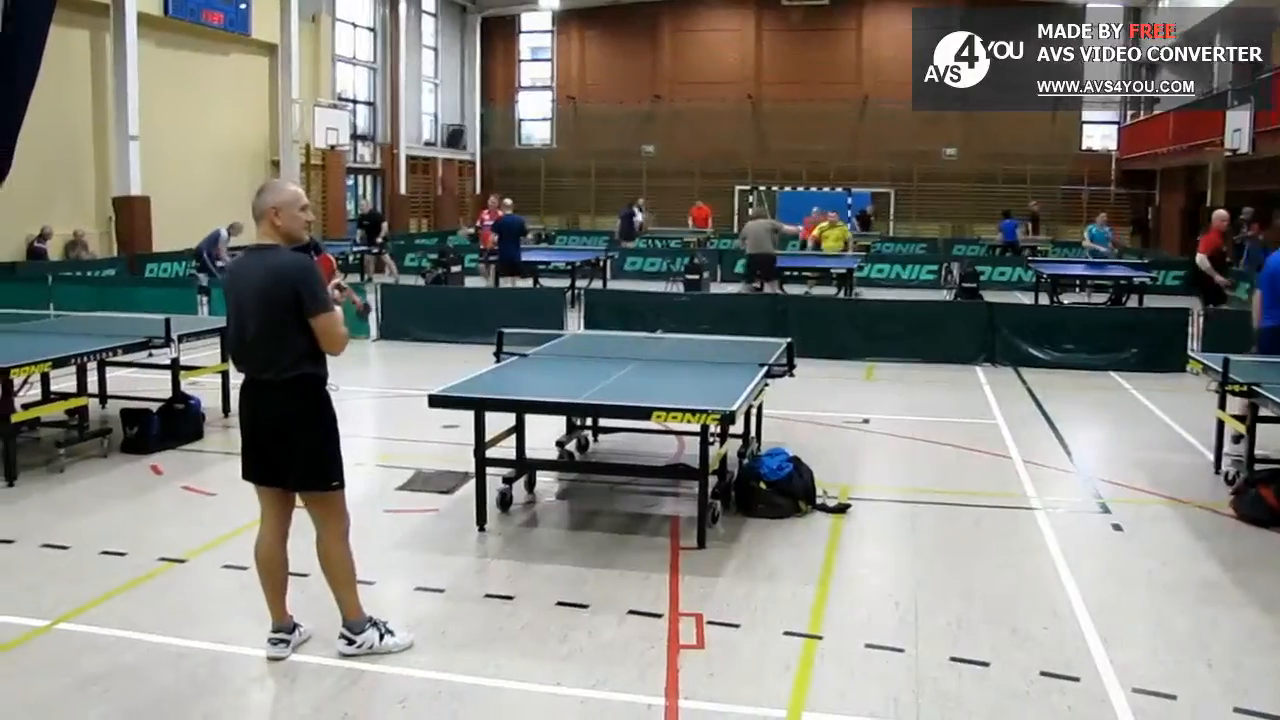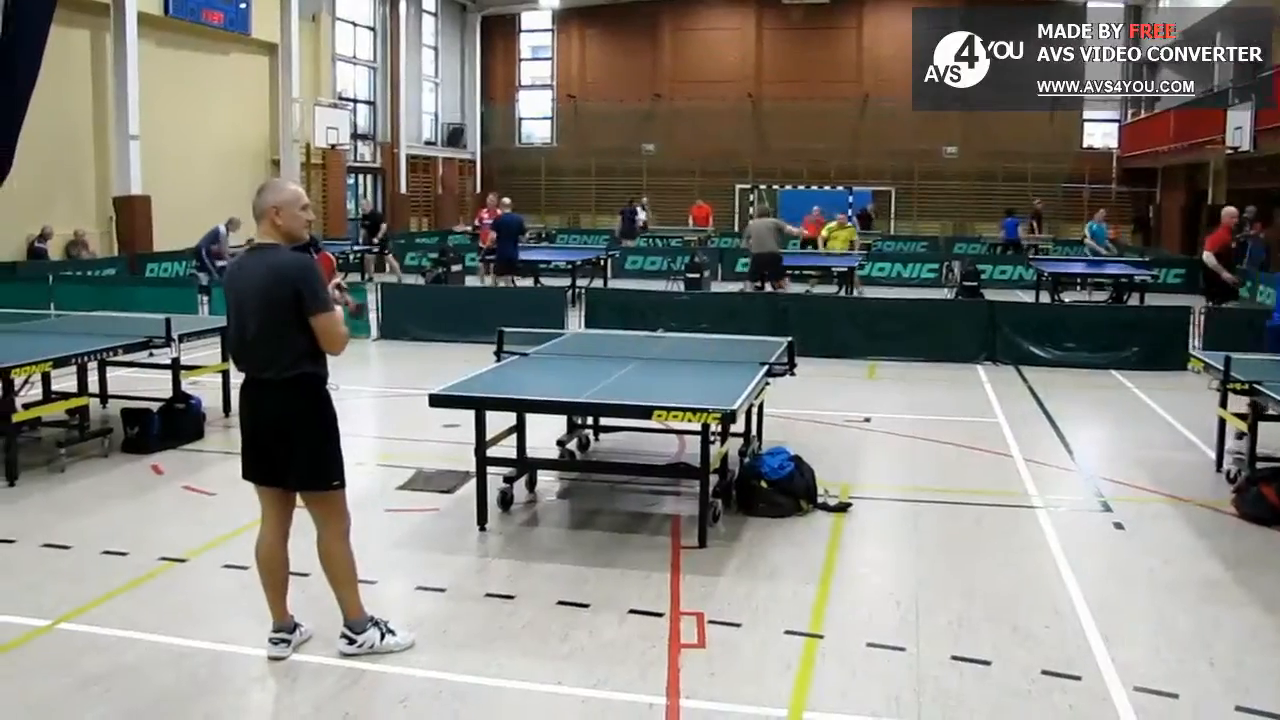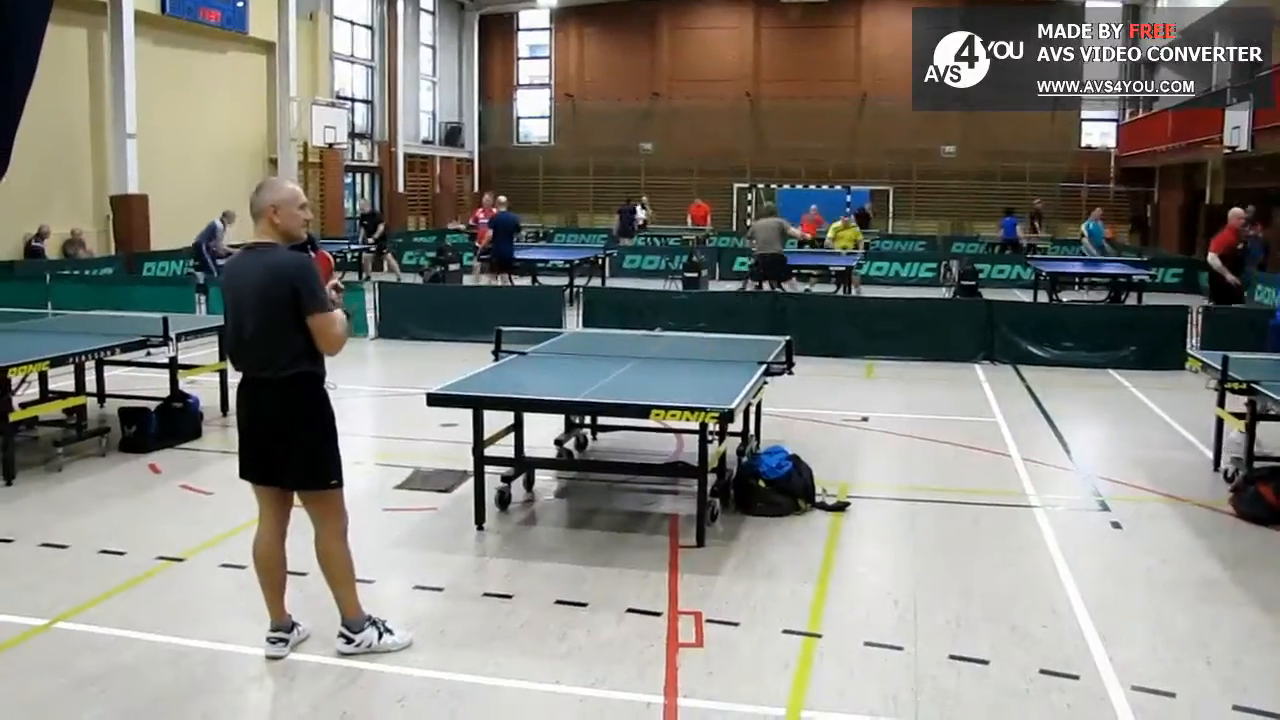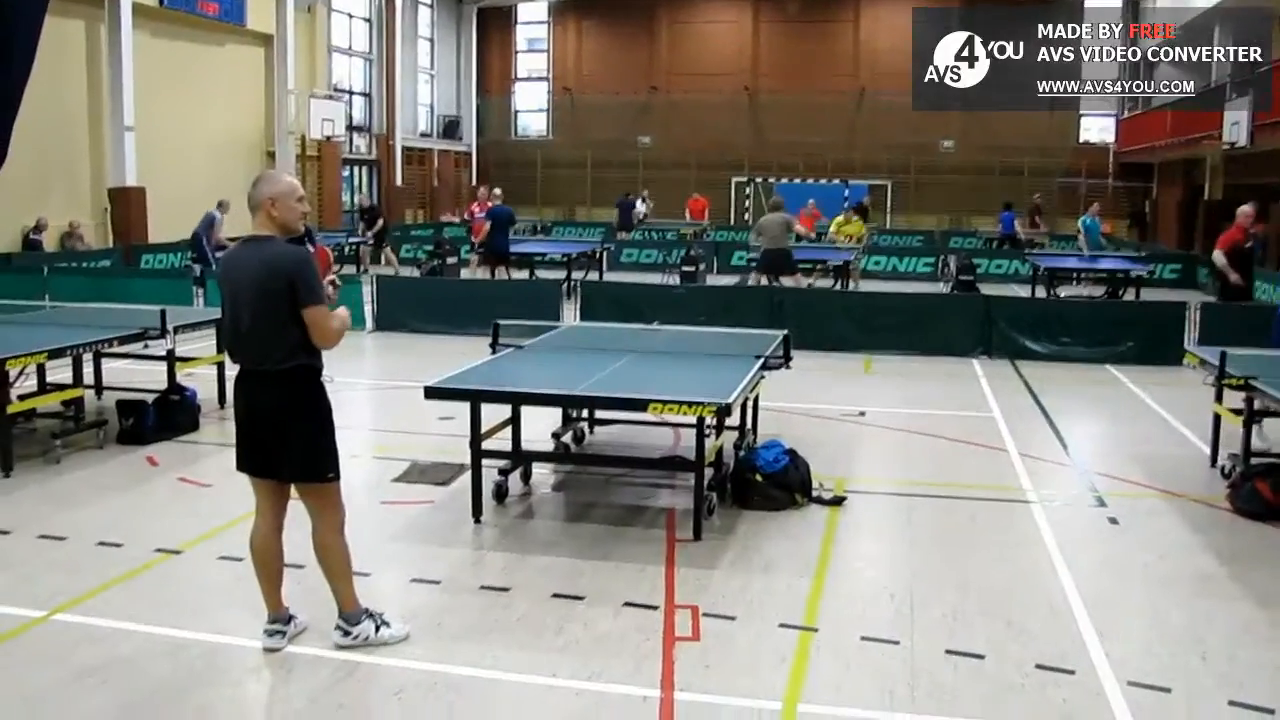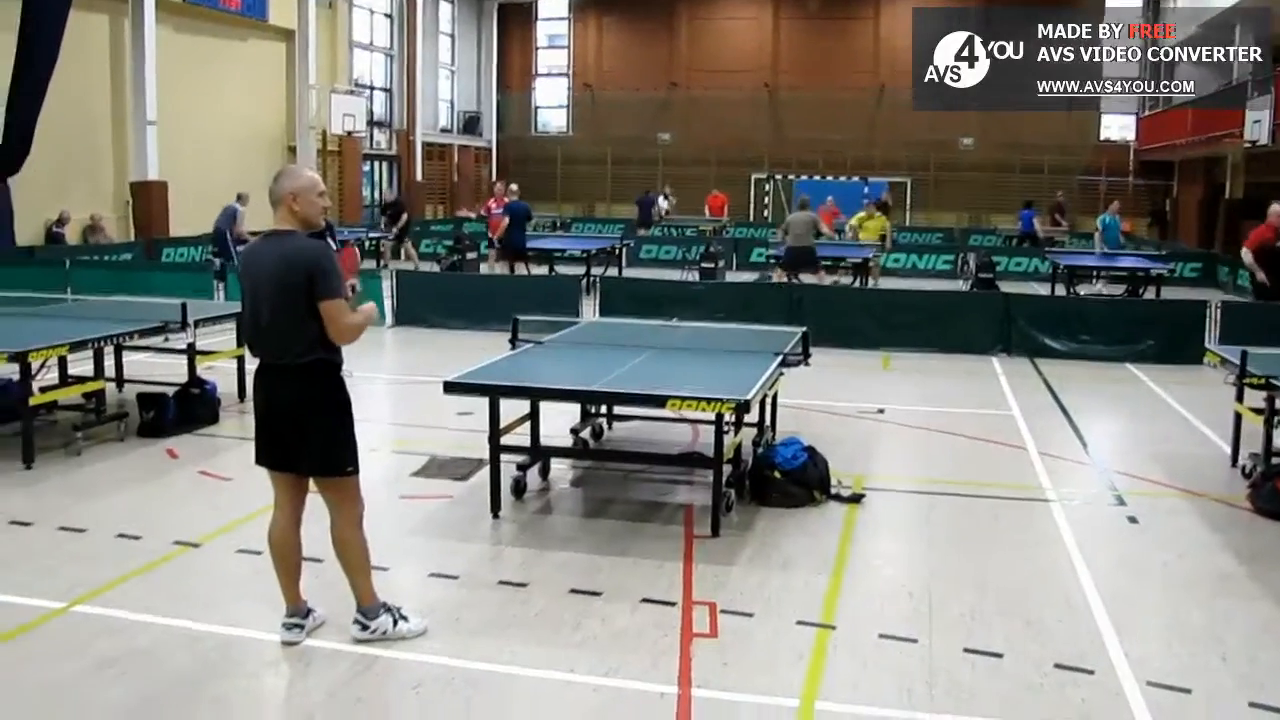
dt=0.1s
person 1, frame 1
left shoulder: (235, 271)
right shoulder: (298, 267)
right elbow: (334, 344)
right wrist: (333, 313)
left hip: (257, 399)
right hip: (300, 401)
left knee: (273, 519)
right knee: (332, 521)
left ankle: (281, 629)
right ankle: (356, 628)
person 1, frame 2
left shoulder: (235, 270)
right shoulder: (298, 266)
right elbow: (334, 343)
right wrist: (334, 313)
left hip: (257, 399)
right hip: (300, 401)
left knee: (274, 519)
right knee: (332, 520)
left ankle: (282, 629)
right ankle: (358, 628)
person 1, frame 3
left shoulder: (232, 269)
right shoulder: (296, 265)
right elbow: (330, 343)
right wrist: (336, 318)
left hip: (253, 398)
right hip: (297, 400)
left knee: (271, 519)
right knee: (330, 519)
left ankle: (279, 629)
right ankle: (355, 627)
person 1, frame 4
left shoulder: (230, 262)
right shoulder: (294, 259)
right elbow: (325, 338)
right wrist: (341, 317)
left hip: (251, 392)
right hip: (295, 393)
left knee: (268, 511)
right knee: (327, 513)
left ankle: (276, 621)
right ankle: (352, 620)
person 1, frame 5
left shoulder: (251, 255)
right shoulder: (314, 254)
right elbow: (341, 332)
right wrist: (366, 315)
left hip: (270, 385)
right hip: (314, 387)
left knee: (286, 504)
right knee: (346, 506)
left ankle: (295, 614)
right ankle: (370, 614)
